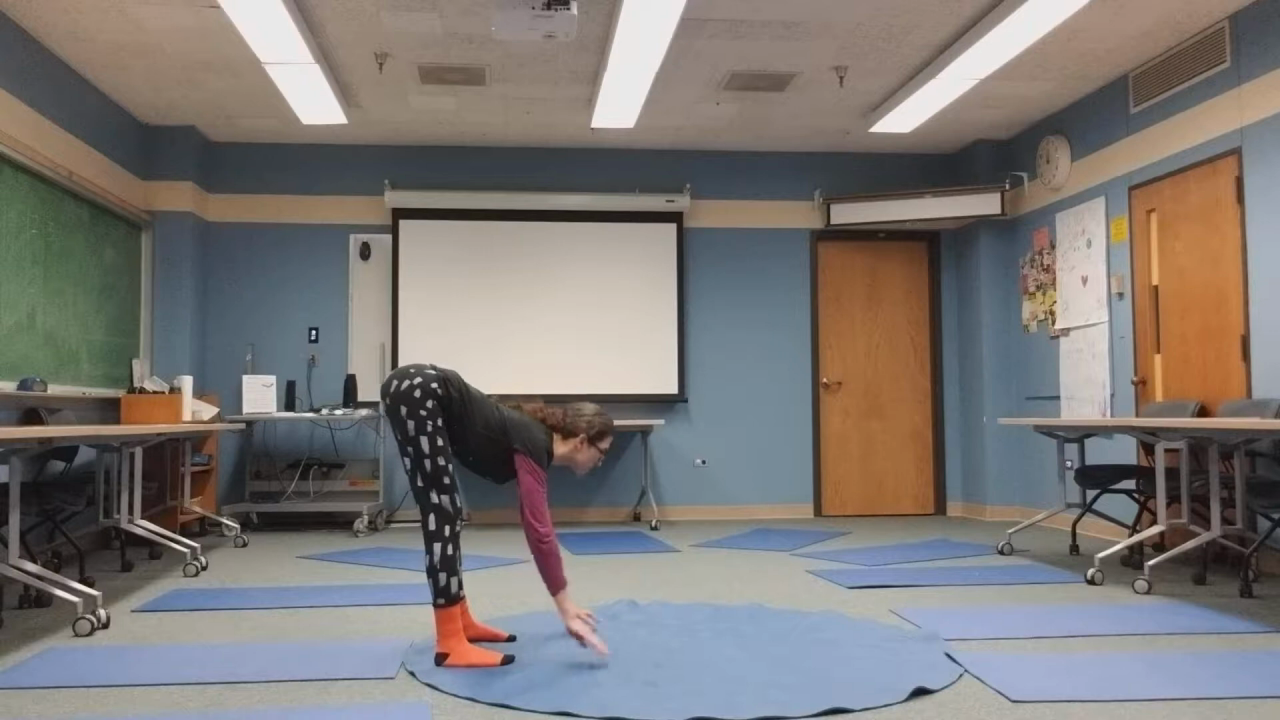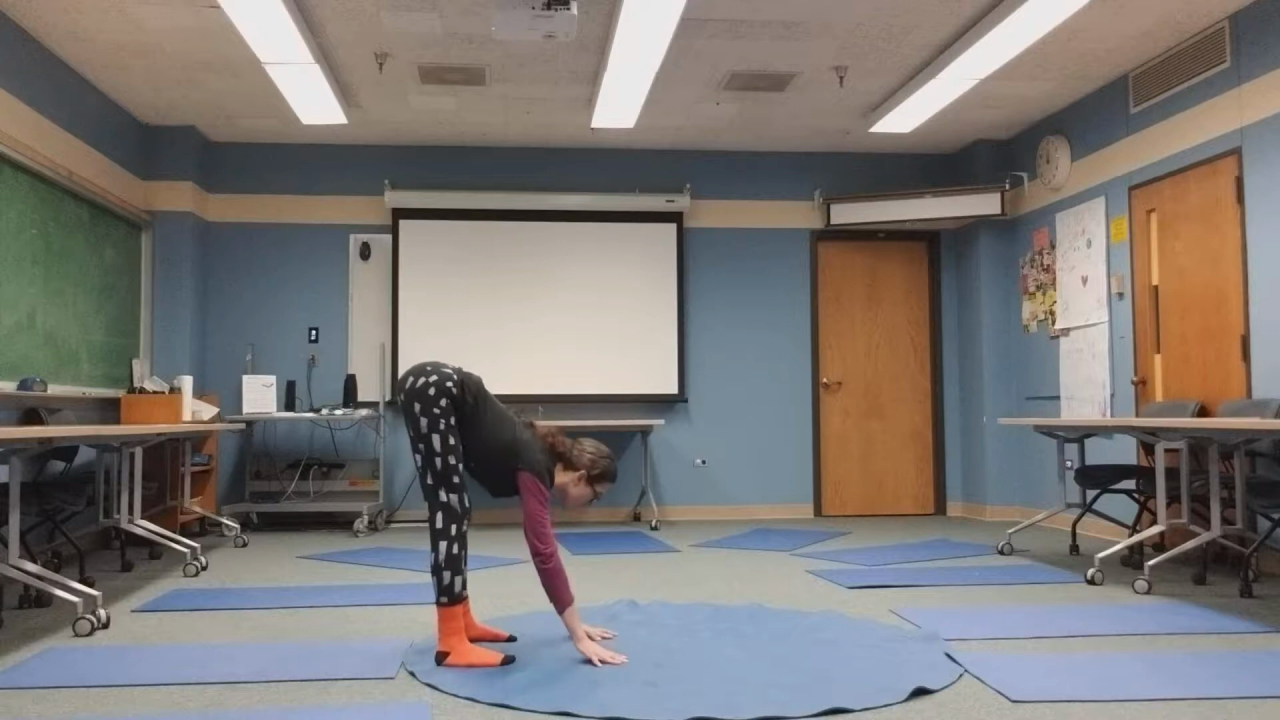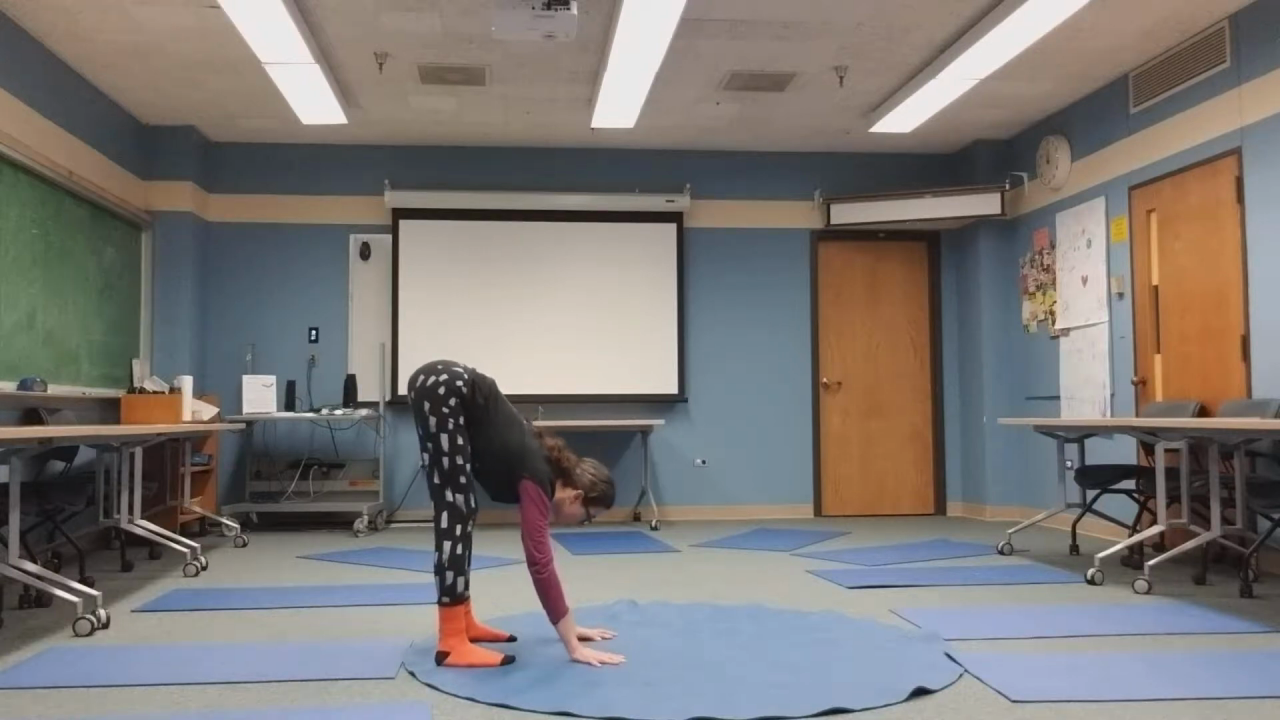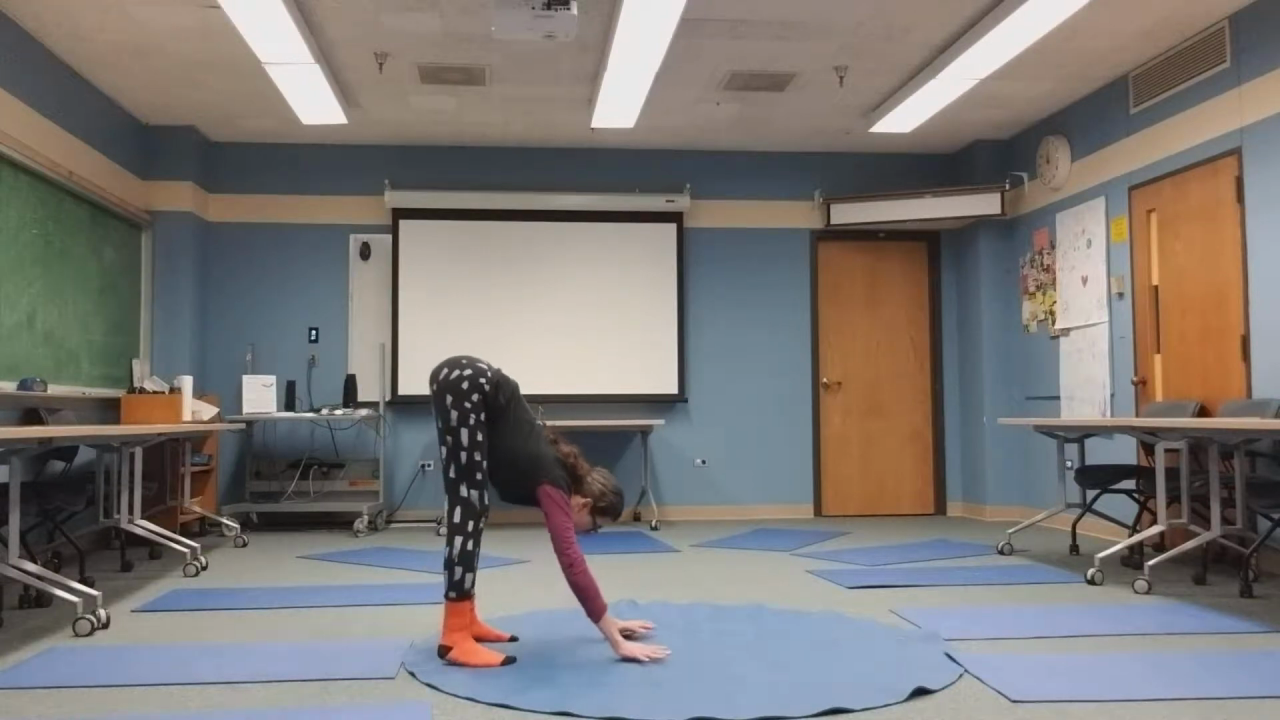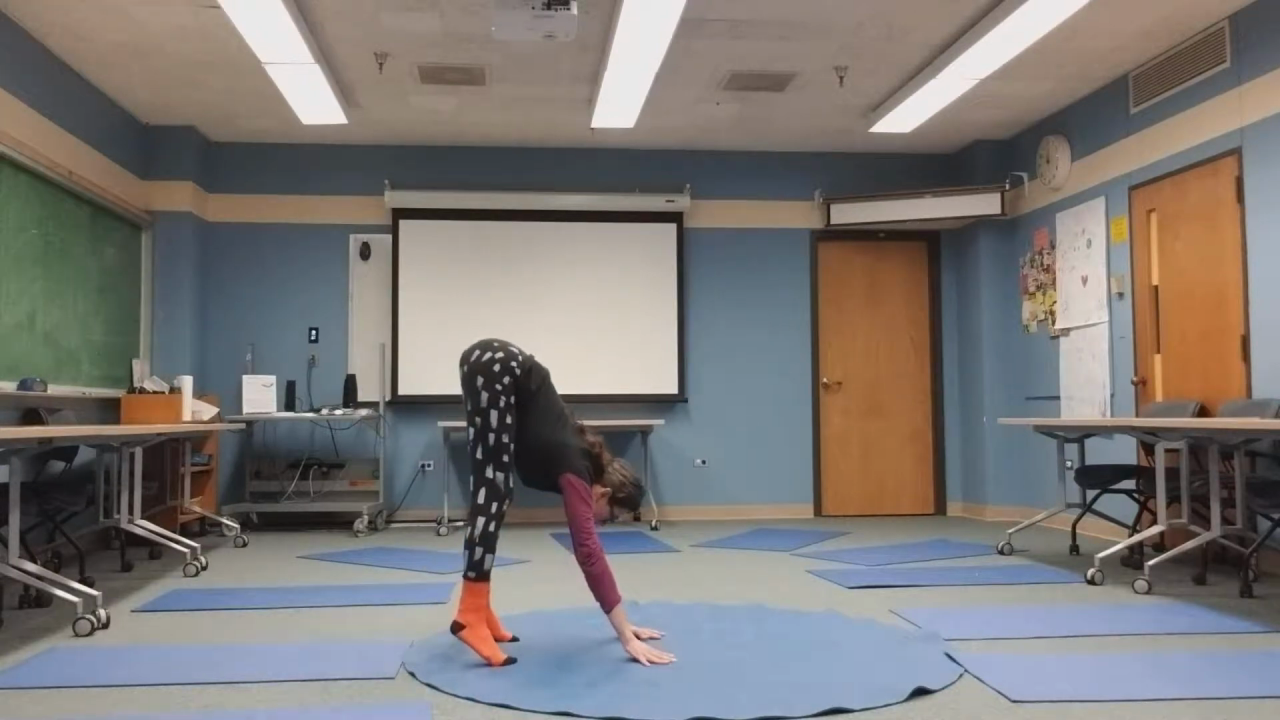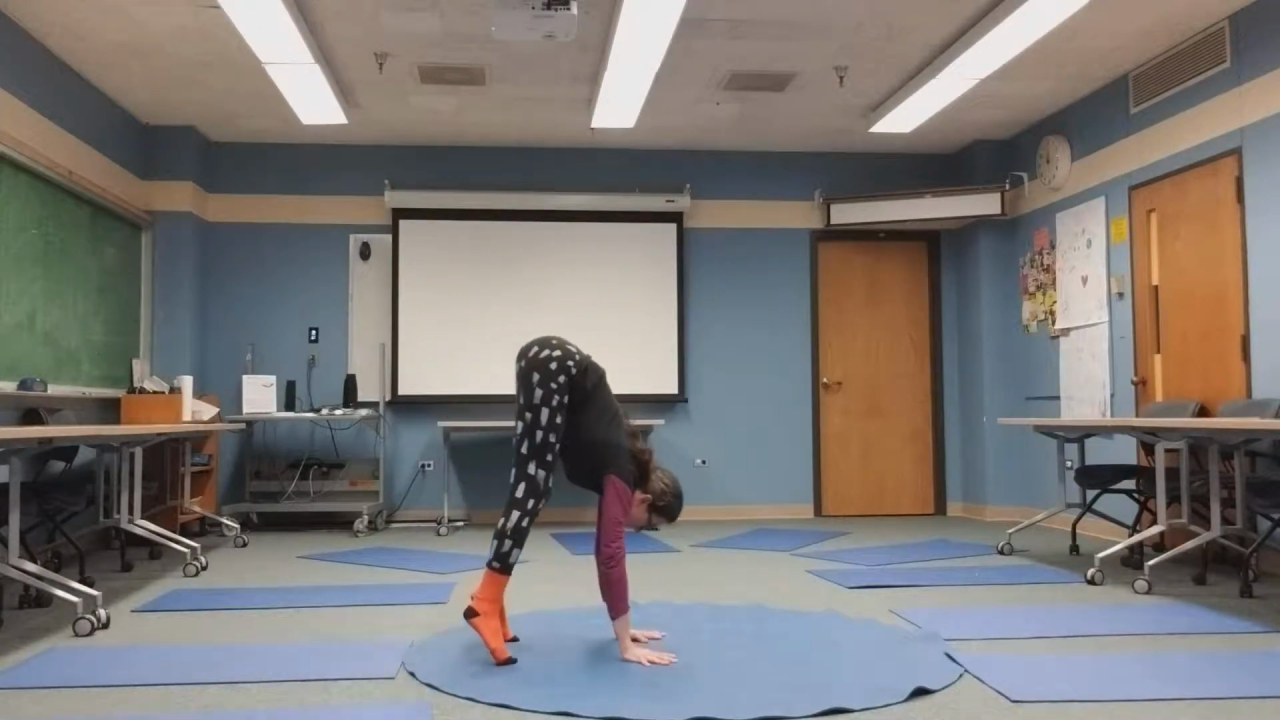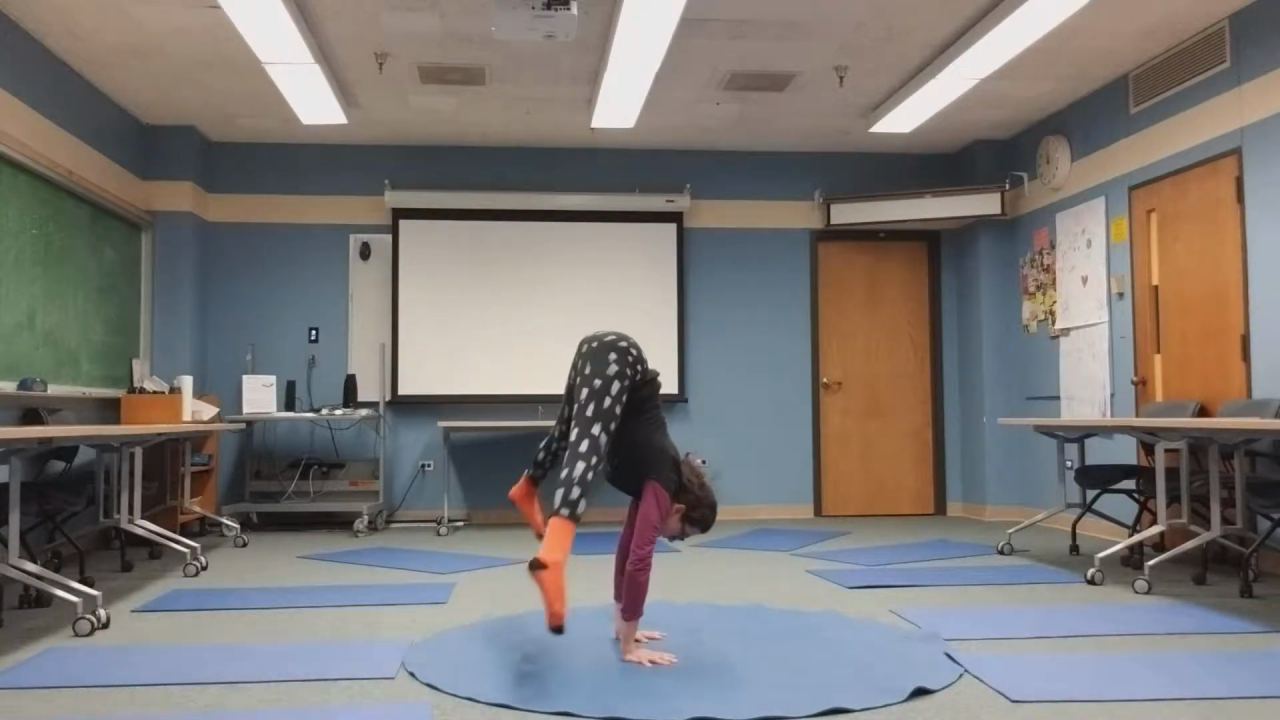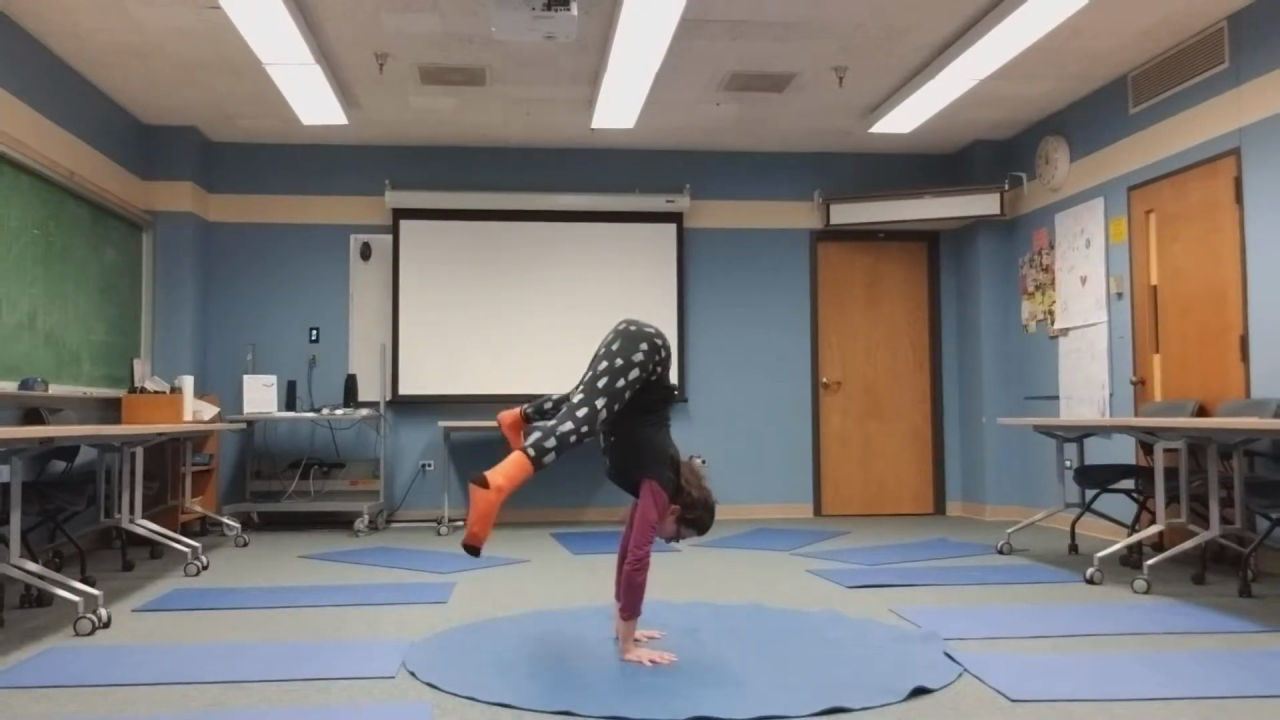
dt=0.4s
person 1, frame 1
left shoulder: (536, 438)
right shoulder: (532, 446)
left elbow: (538, 528)
right elbow: (539, 531)
left wrist: (565, 605)
right wrist: (567, 612)
left hip: (419, 394)
right hip: (416, 394)
left knee: (445, 513)
right knee: (441, 514)
left ankle: (461, 621)
right ankle: (451, 644)
person 1, frame 2
left shoulder: (540, 461)
right shoulder: (535, 468)
left elbow: (543, 551)
right elbow: (545, 553)
left wrist: (576, 625)
right wrist: (580, 638)
left hip: (435, 391)
right hip: (431, 390)
left knee: (453, 513)
right knee: (449, 514)
left ankle: (462, 621)
right ankle: (452, 643)
person 1, frame 3
left shoulder: (547, 471)
right shoulder: (537, 477)
left elbow: (540, 559)
right elbow: (540, 562)
left wrist: (569, 627)
right wrist: (573, 647)
left hip: (449, 390)
right hip: (441, 389)
left knee: (460, 512)
right knee: (455, 514)
left ankle: (463, 621)
right ankle: (452, 642)
person 1, frame 4
left shoulder: (558, 475)
right shoulder: (553, 482)
left elbow: (570, 561)
right elbow: (572, 563)
left wrist: (610, 624)
right wrist: (617, 641)
left hip: (469, 384)
right hip: (465, 384)
left knee: (470, 508)
right knee: (469, 509)
left ankle: (465, 620)
right ankle: (455, 636)
person 1, frame 5
left shoulder: (579, 465)
right shoulder: (576, 472)
left elbow: (587, 550)
right elbow: (589, 552)
left wrist: (625, 626)
right wrist: (626, 639)
left hip: (501, 369)
right hip: (494, 367)
left knee: (493, 492)
right knee: (493, 492)
left ankle: (479, 612)
right ankle: (471, 615)
person 1, frame 6
left shoulder: (618, 469)
right shoulder: (621, 475)
left elbow: (607, 549)
right elbow: (611, 554)
left wrist: (625, 629)
right wrist: (626, 645)
left knee: (530, 487)
right knee: (532, 489)
left ankle: (491, 602)
right ankle: (486, 604)
person 1, frame 7
left shoulder: (653, 481)
right shoulder: (662, 484)
left elbow: (628, 546)
right elbow: (639, 559)
left wrist: (622, 623)
right wrist: (628, 645)
left hip: (606, 355)
left knee: (569, 437)
right knee: (587, 445)
left ankle: (526, 490)
right ankle: (551, 557)
person 1, frame 8
left shoulder: (653, 479)
right shoulder: (660, 485)
left elbow: (629, 550)
right elbow: (636, 560)
left wrist: (624, 626)
right wrist: (628, 644)
left knee: (580, 406)
left ankle: (518, 419)
right ankle: (496, 485)
